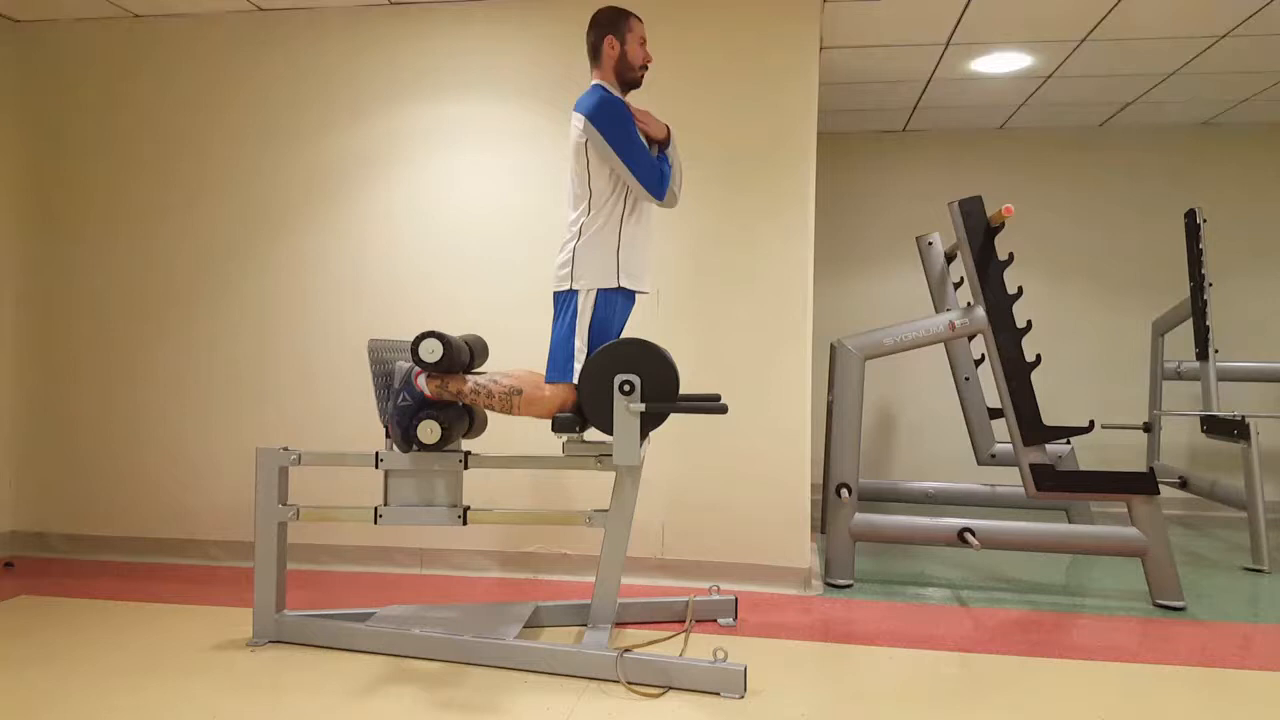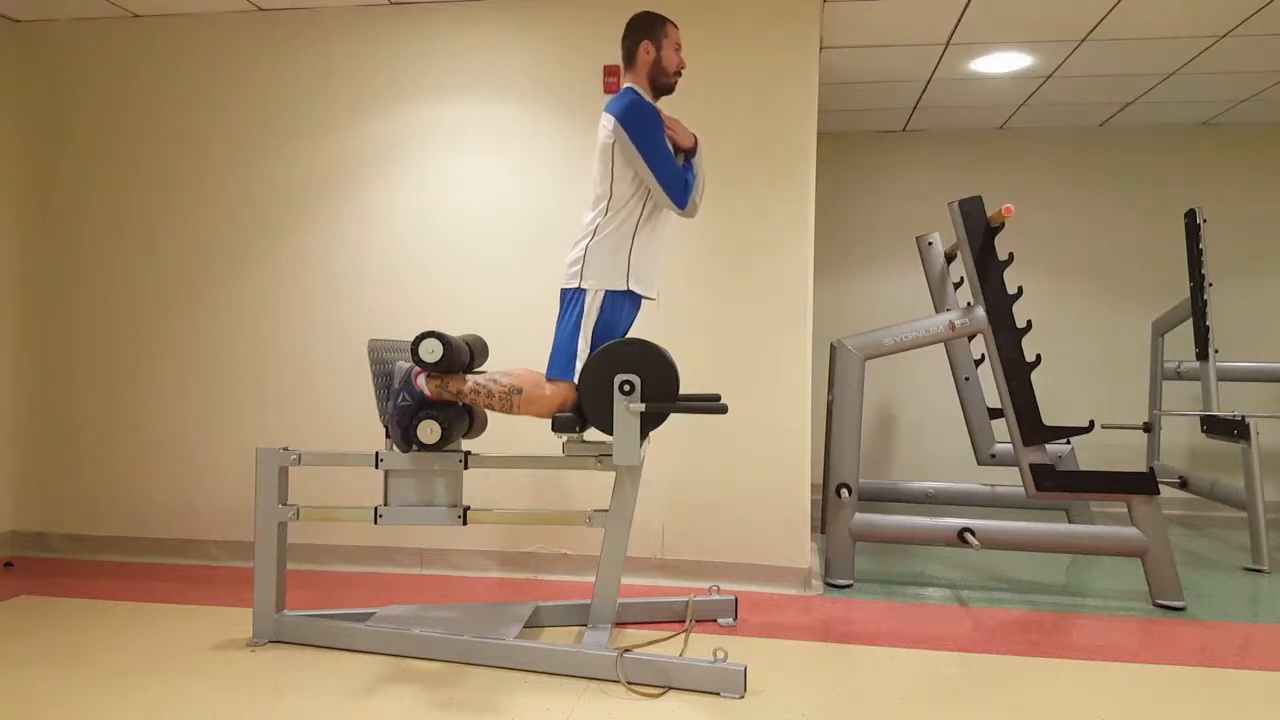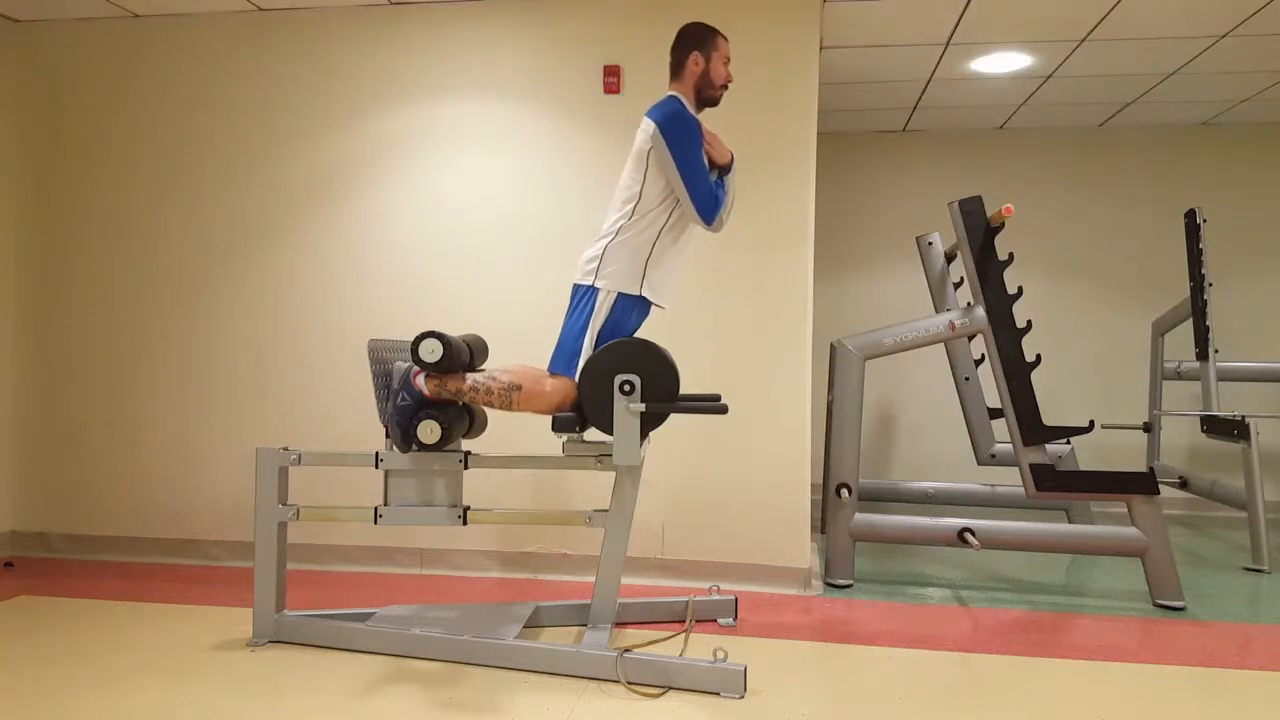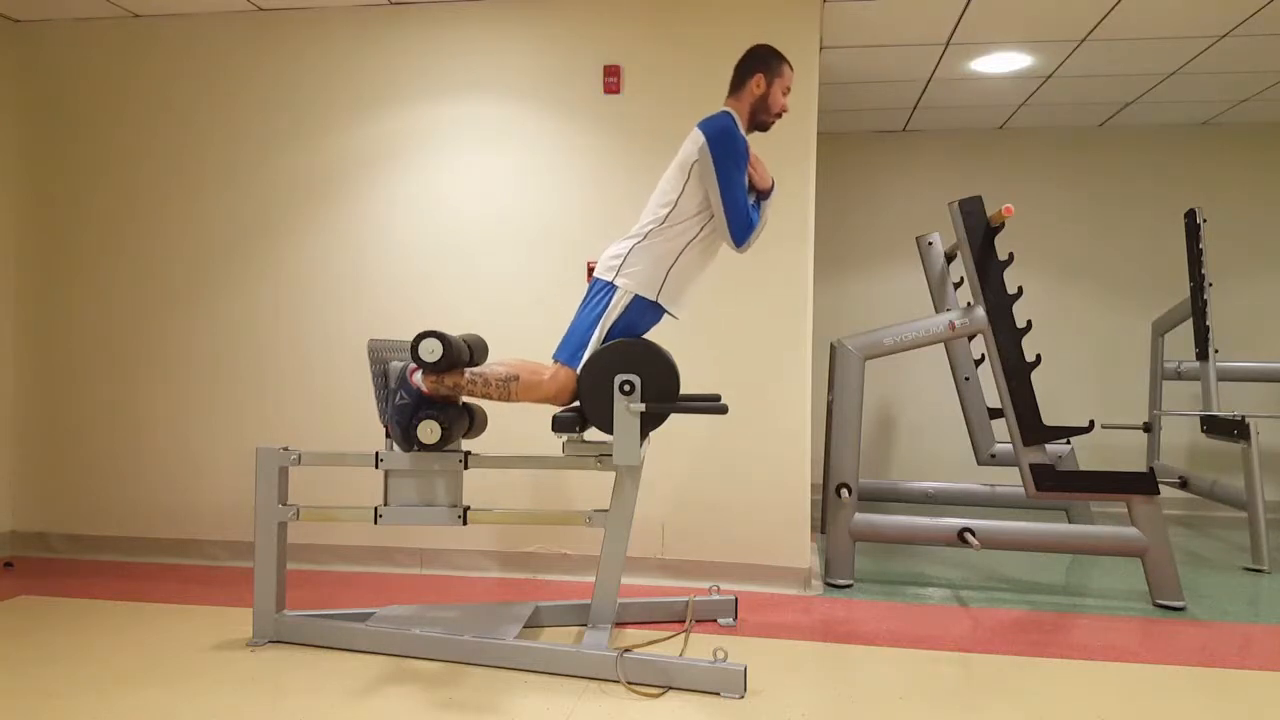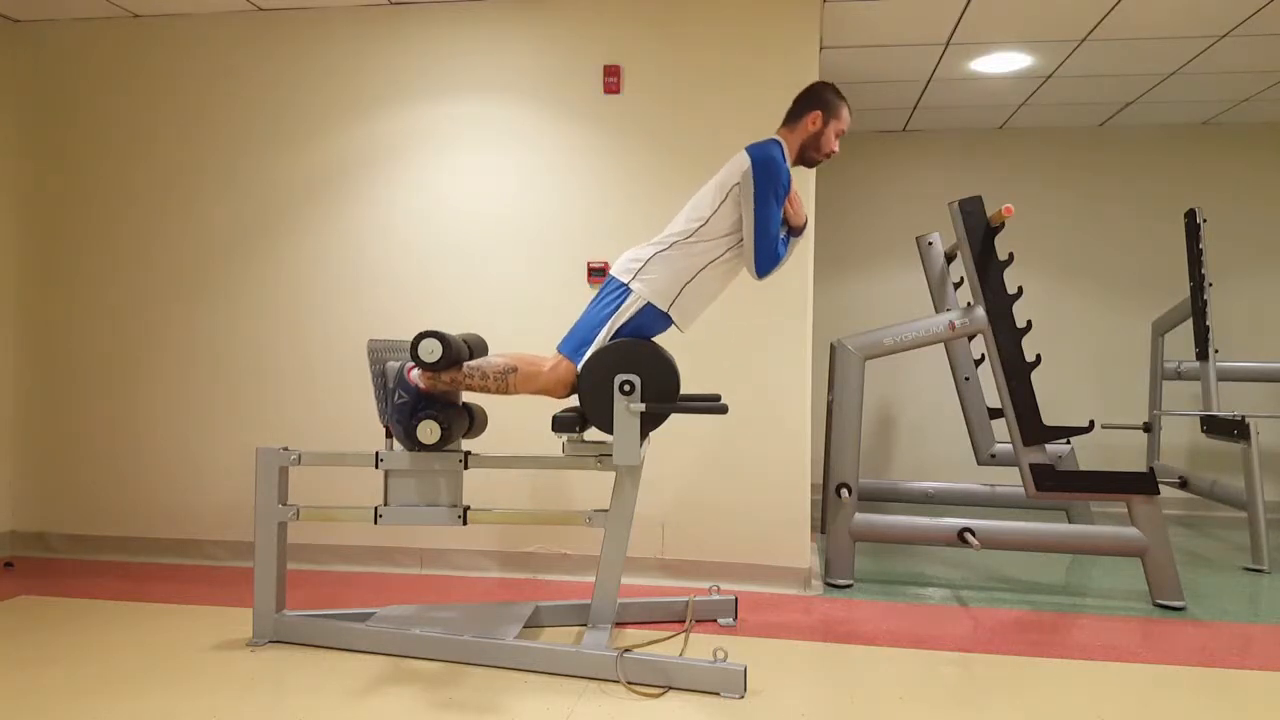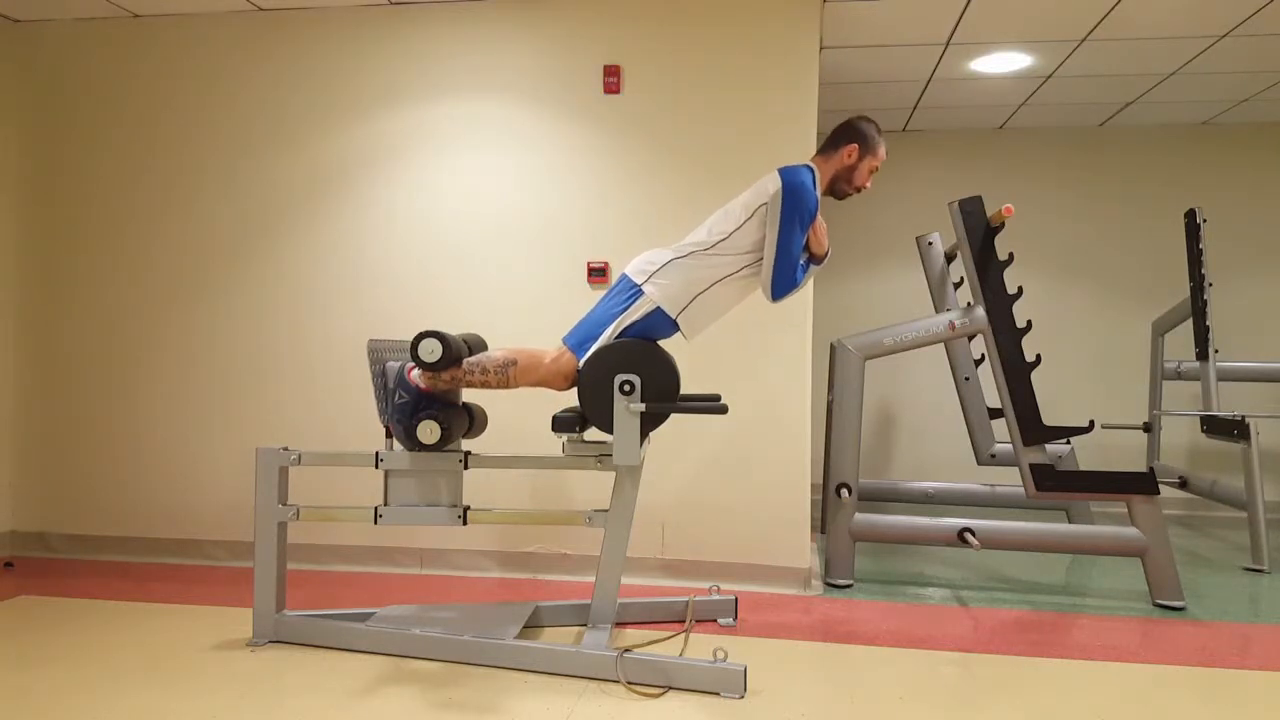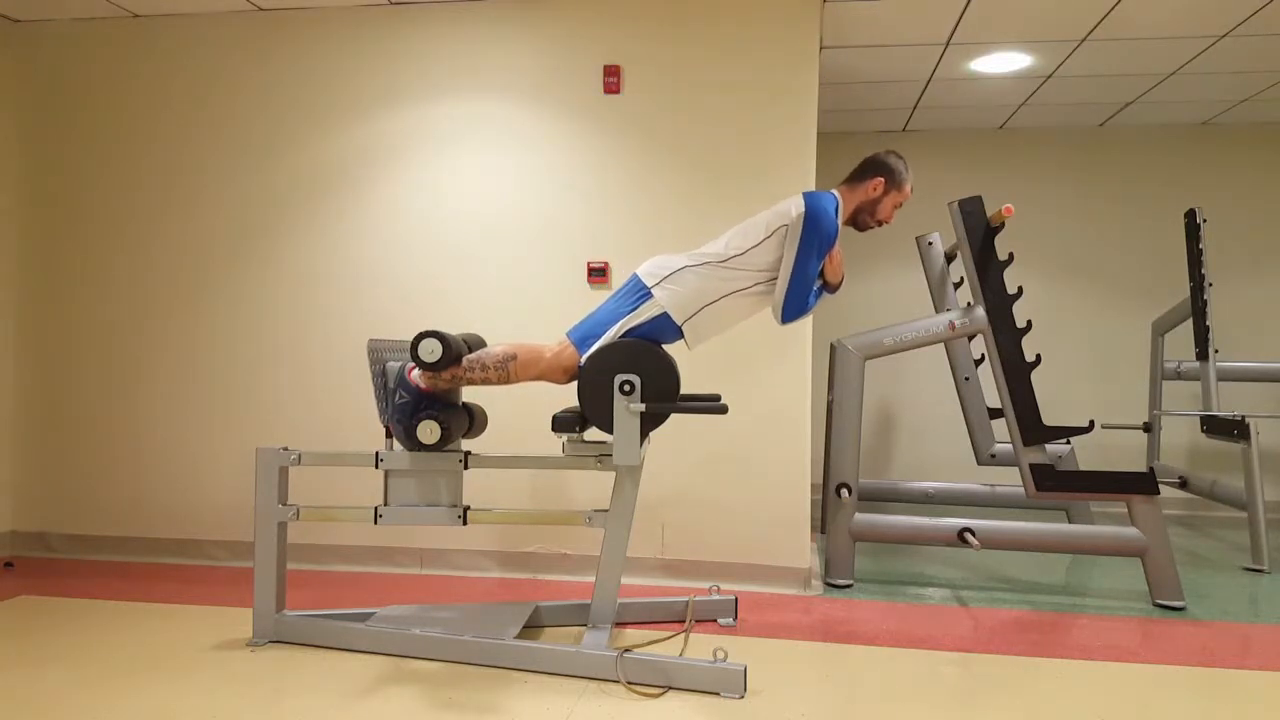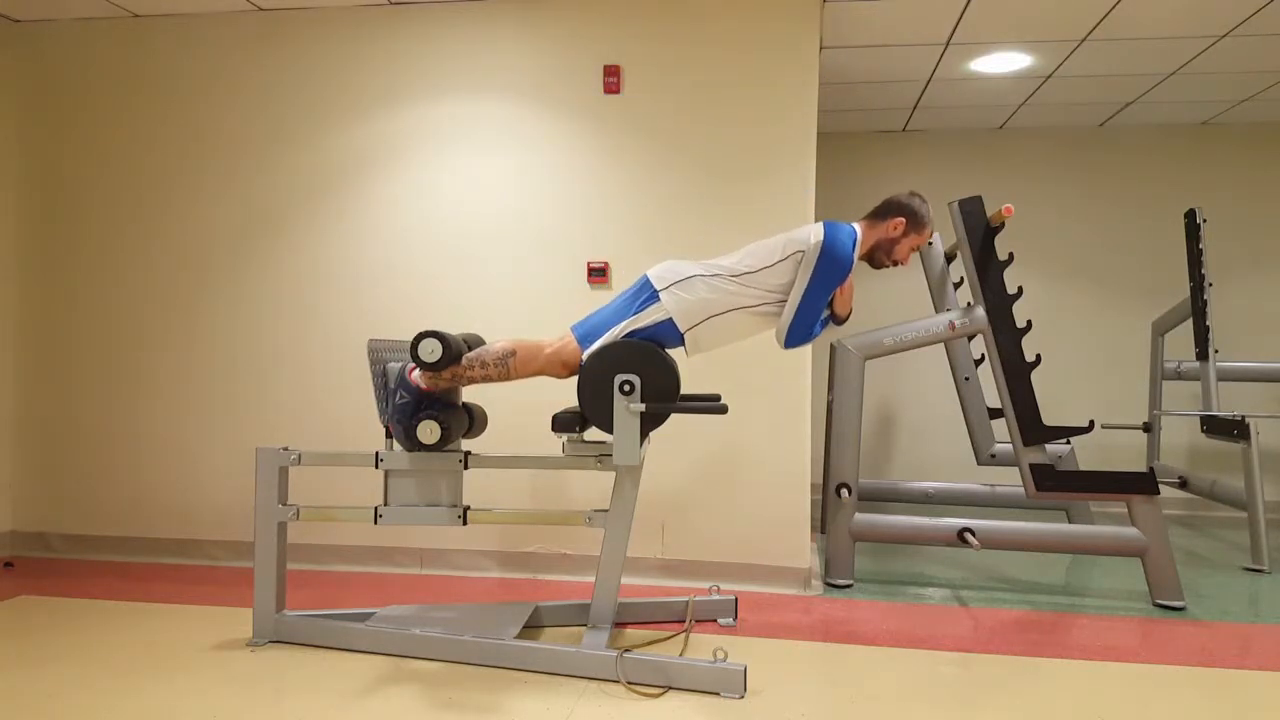
dt=0.7s
person 1, frame 1
left shoulder: (612, 110)
right shoulder: (604, 106)
left elbow: (671, 192)
right elbow: (660, 190)
left wrist: (663, 139)
right wrist: (661, 145)
left hip: (607, 276)
right hip: (594, 278)
left knee: (561, 388)
right knee: (559, 395)
left ankle: (432, 381)
right ankle: (423, 383)
person 1, frame 2
left shoulder: (639, 114)
right shoulder: (634, 110)
left elbow: (690, 203)
right elbow: (680, 198)
left wrist: (689, 148)
right wrist: (685, 155)
left hip: (616, 279)
right hip: (602, 279)
left knee: (560, 387)
right knee: (559, 395)
left ankle: (440, 380)
right ankle: (424, 384)
person 1, frame 3
left shoulder: (680, 125)
right shoulder: (676, 118)
left elbow: (716, 217)
right elbow: (708, 214)
left wrist: (723, 165)
right wrist: (719, 169)
left hip: (627, 284)
right hip: (614, 281)
left knee: (561, 386)
right knee: (559, 392)
left ankle: (433, 381)
right ankle: (422, 382)
person 1, frame 4
left shoulder: (724, 138)
right shoulder: (725, 134)
left elbow: (742, 235)
right elbow: (738, 235)
left wrist: (762, 191)
right wrist: (759, 194)
left hip: (642, 287)
right hip: (633, 282)
left knee: (564, 380)
right knee: (559, 383)
left ankle: (437, 377)
right ankle: (423, 380)
person 1, frame 5
left shoulder: (765, 164)
right shoulder: (769, 162)
left elbow: (762, 256)
right elbow: (762, 262)
left wrist: (794, 226)
right wrist: (794, 227)
left hip: (649, 289)
right hip: (648, 288)
left knee: (562, 375)
right knee: (557, 375)
left ankle: (439, 370)
right ankle: (421, 378)
person 1, frame 6
left shoulder: (795, 187)
right shoulder: (799, 187)
left elbow: (777, 275)
right elbow: (778, 285)
left wrist: (812, 253)
right wrist: (815, 256)
left hip: (659, 291)
right hip: (659, 293)
left knee: (560, 368)
right knee: (558, 368)
left ankle: (436, 373)
right ankle: (419, 379)
person 1, frame 7
left shoulder: (815, 211)
right shoulder: (821, 215)
left elbow: (782, 293)
right elbow: (789, 308)
left wrist: (824, 279)
right wrist: (830, 283)
left hip: (666, 293)
right hip: (665, 297)
left knee: (561, 363)
right knee: (556, 361)
left ankle: (434, 370)
right ankle: (421, 378)
person 1, frame 8
left shoulder: (831, 240)
right shoulder: (839, 247)
left elbow: (786, 319)
right elbow: (791, 333)
left wrist: (834, 307)
right wrist: (837, 312)
left hip: (673, 296)
right hip: (672, 304)
left knee: (560, 361)
right knee: (556, 356)
left ankle: (440, 369)
right ankle: (421, 378)
